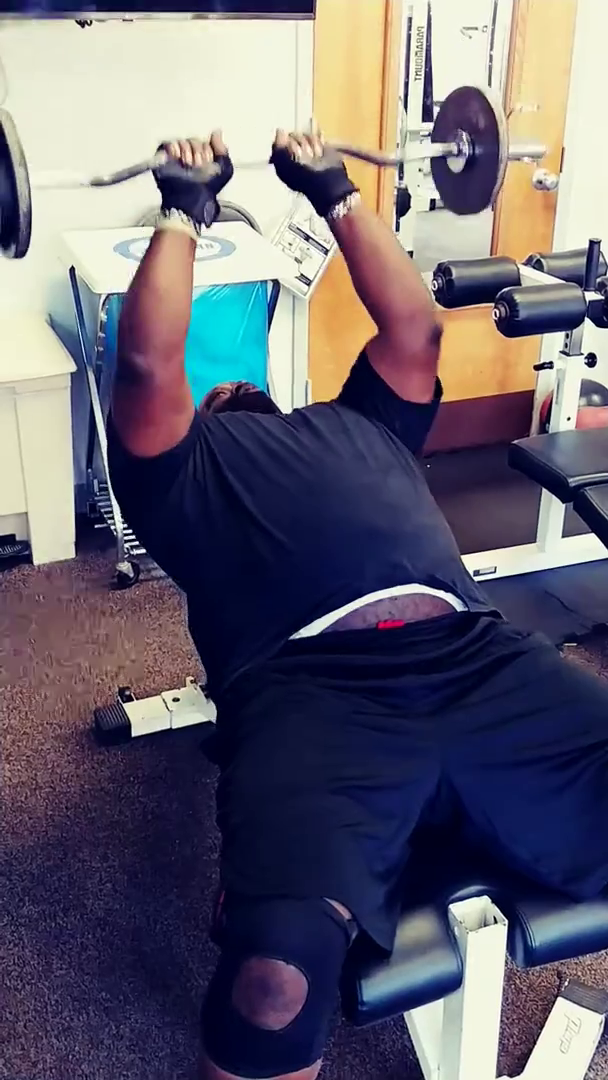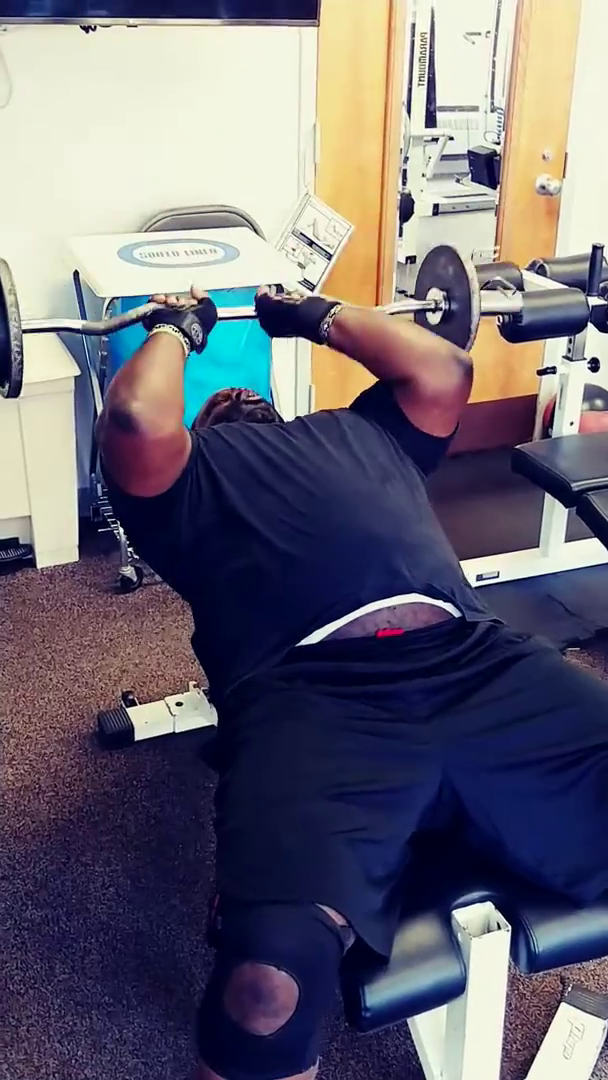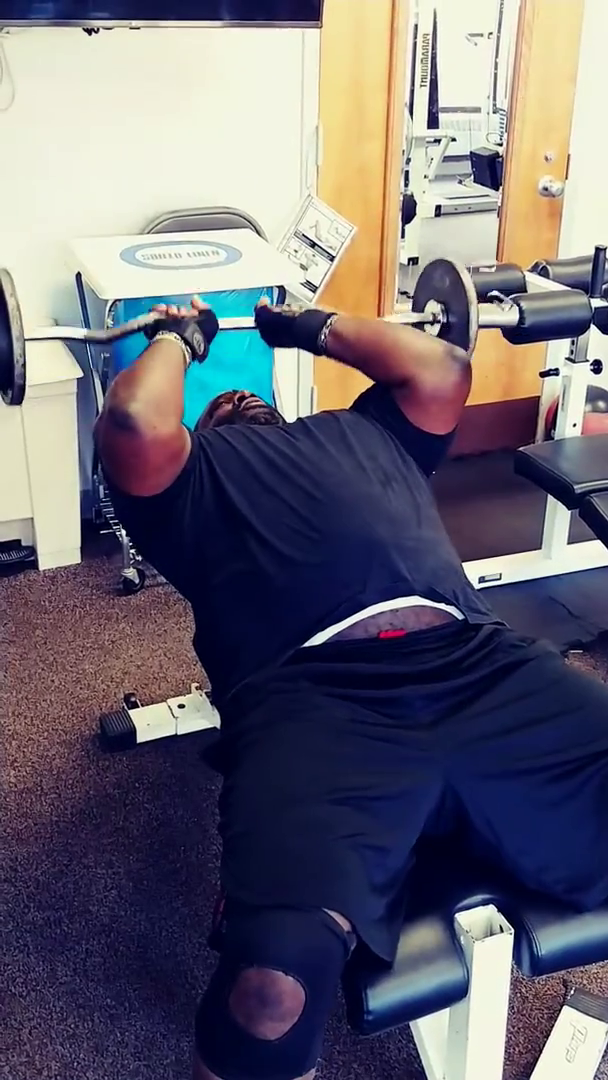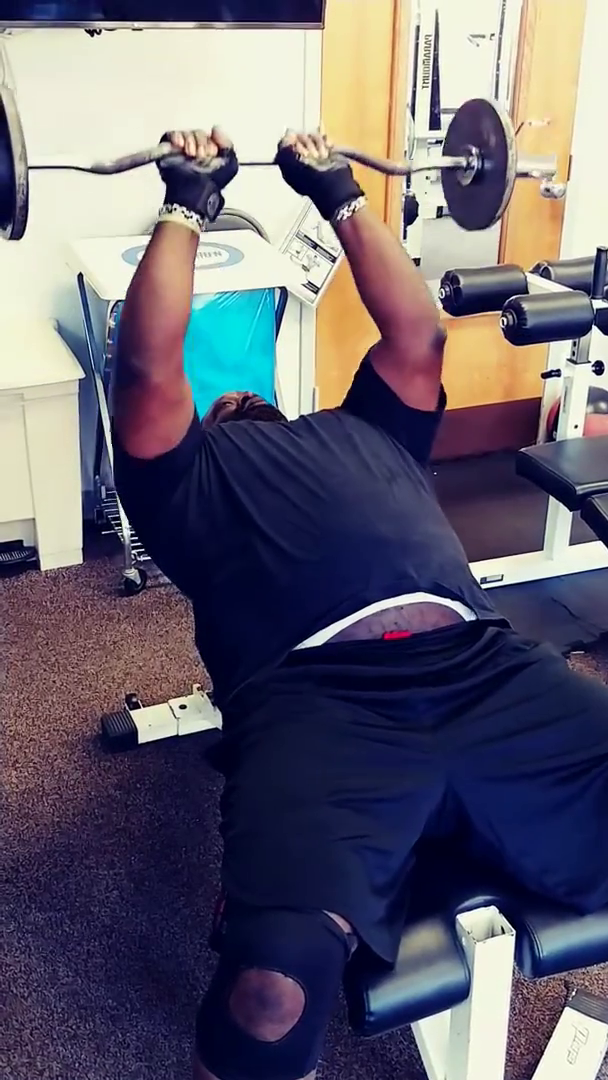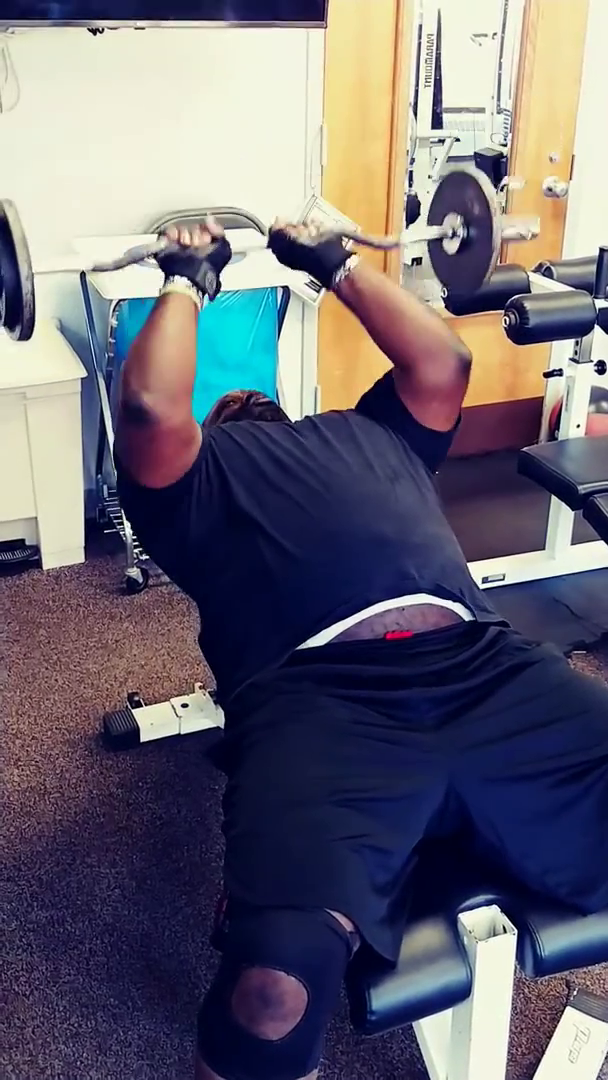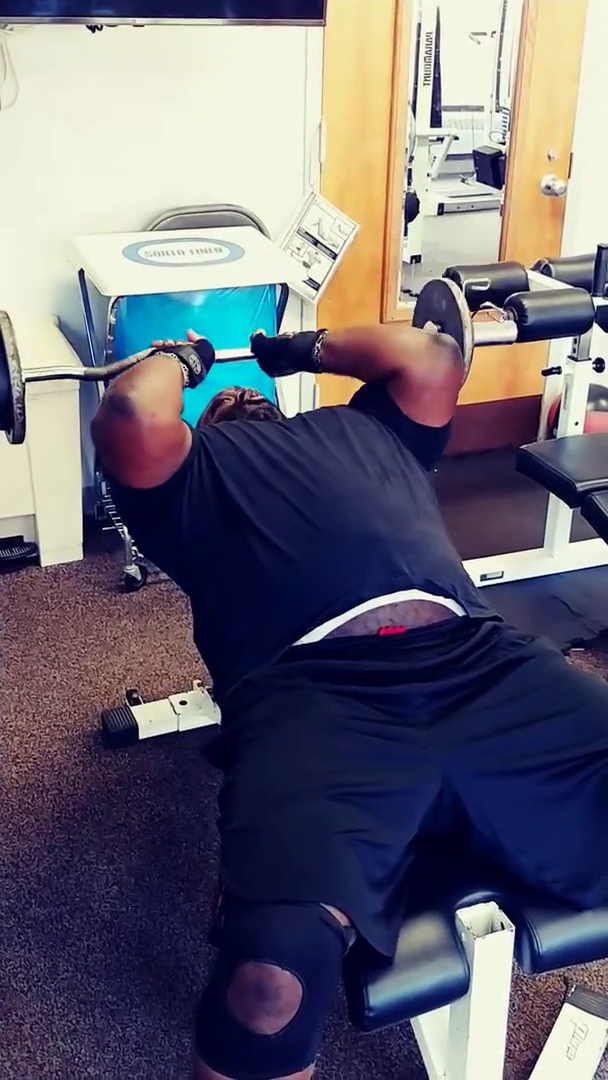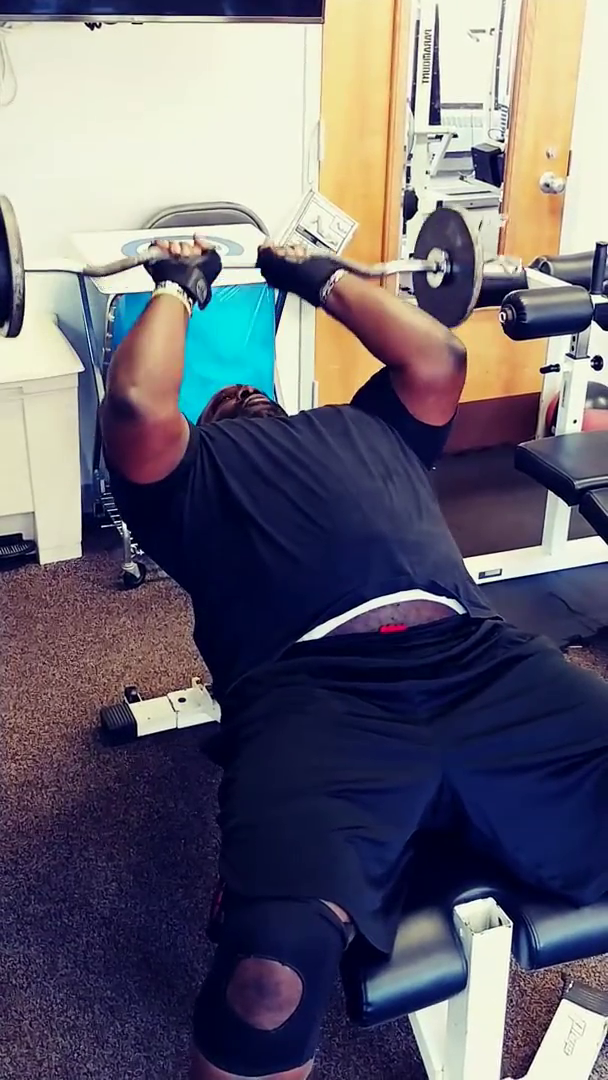
dt=0.5s
person 1, frame 1
left shoulder: (358, 423)
right shoulder: (186, 465)
left elbow: (413, 327)
right elbow: (147, 367)
left wrist: (335, 195)
right wrist: (183, 214)
left hip: (479, 656)
right hip: (309, 691)
right knee: (276, 973)
person 1, frame 2
left shoulder: (355, 432)
right shoulder: (188, 472)
left elbow: (444, 371)
right elbow: (135, 422)
left wrist: (322, 316)
right wrist: (174, 331)
left hip: (474, 660)
right hip: (309, 695)
right knee: (270, 973)
person 1, frame 3
left shoulder: (357, 433)
right shoulder: (194, 472)
left elbow: (444, 369)
right elbow: (135, 426)
left wrist: (322, 328)
right wrist: (176, 340)
left hip: (476, 663)
right hip: (313, 698)
right knee: (274, 980)
person 1, frame 4
left shoulder: (362, 434)
right shoulder: (192, 478)
left elbow: (416, 332)
right elbow: (147, 364)
left wrist: (341, 198)
right wrist: (186, 208)
left hip: (486, 667)
right hip: (315, 699)
right knee: (273, 984)
person 1, frame 5
left shoulder: (365, 429)
right shoulder: (196, 472)
left elbow: (440, 363)
right elbow: (150, 410)
left wrist: (336, 264)
right wrist: (187, 282)
left hip: (486, 665)
right hip: (317, 698)
right knee: (274, 980)
person 1, frame 6
left shoulder: (359, 429)
right shoulder: (193, 469)
left elbow: (434, 358)
right elbow: (129, 418)
left wrist: (315, 348)
right wrist: (175, 363)
left hip: (478, 659)
right hip: (311, 691)
right knee: (271, 979)
person 1, frame 7
left shoulder: (357, 428)
right shoulder: (193, 471)
left elbow: (438, 359)
right elbow: (137, 407)
left wrist: (323, 280)
right wrist: (176, 288)
left hip: (477, 660)
right hip: (313, 693)
right knee: (271, 972)
